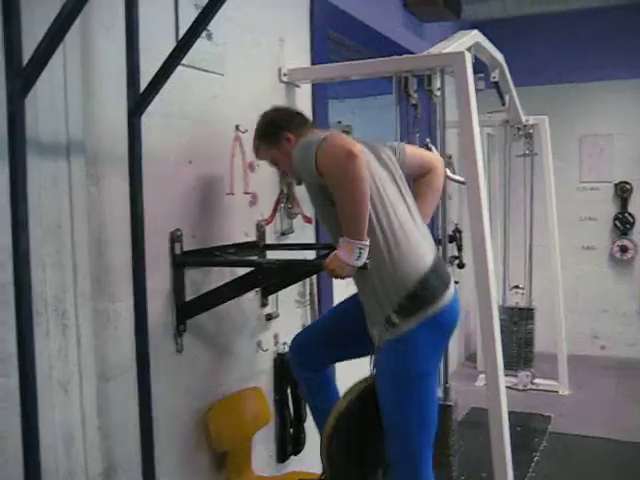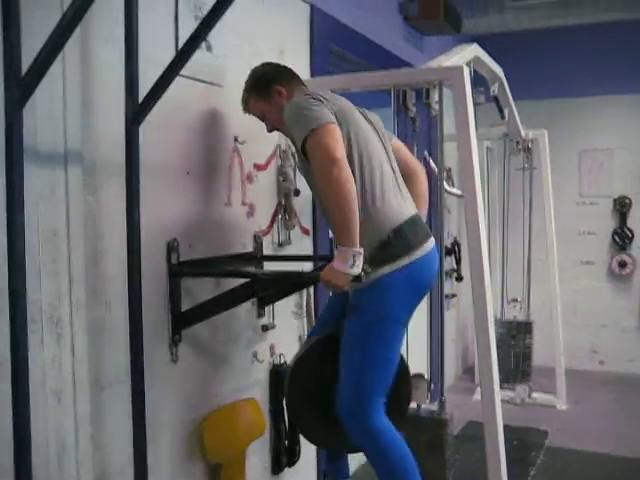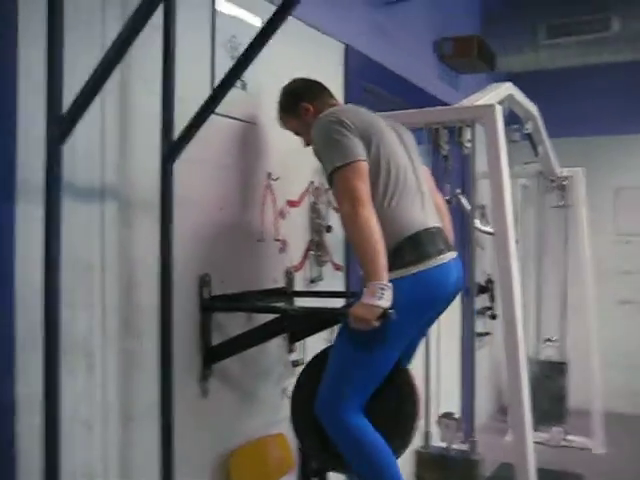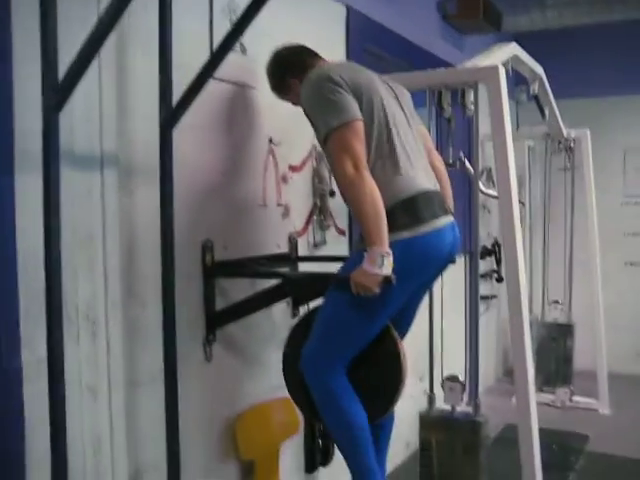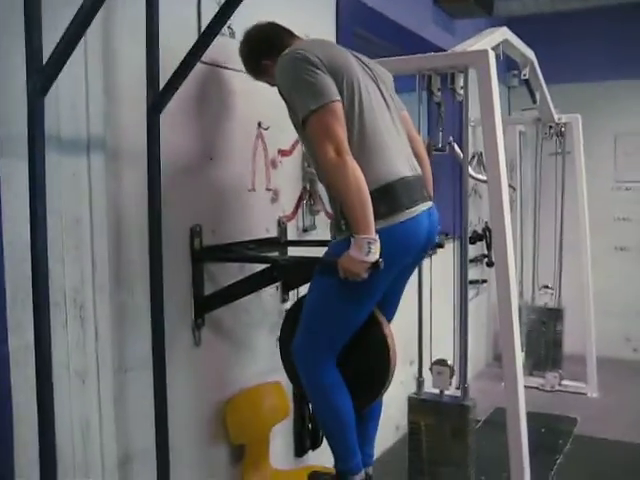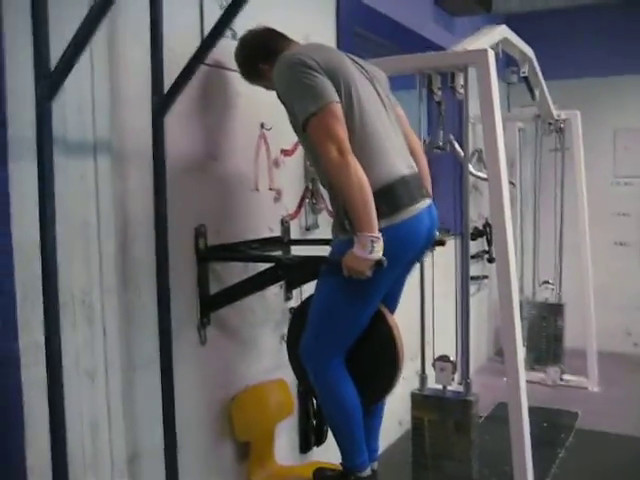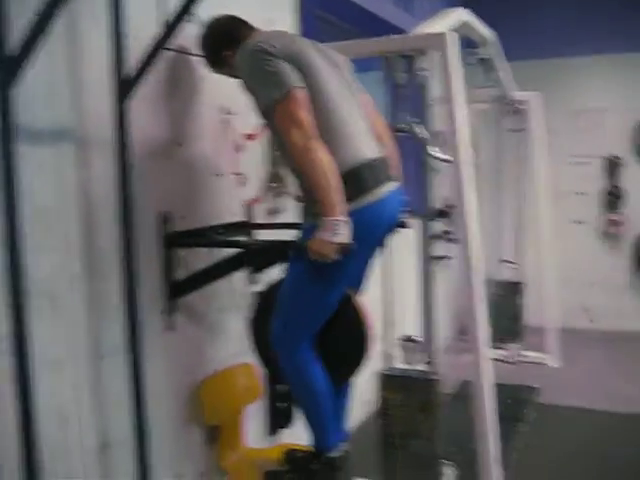
dt=0.3s
person 1, frame 1
left shoulder: (311, 149)
right shoulder: (377, 148)
left elbow: (348, 156)
right elbow: (433, 165)
left wrist: (353, 246)
left hip: (413, 313)
right hip: (398, 296)
right knee: (305, 352)
person 1, frame 2
left shoulder: (304, 105)
right shoulder: (349, 111)
left elbow: (334, 166)
right elbow: (416, 172)
left wrist: (347, 255)
left hip: (391, 264)
right hip: (411, 252)
left knee: (359, 409)
person 1, frame 3
left shoulder: (332, 122)
right shoulder: (384, 126)
left elbow: (357, 207)
right elbow: (436, 202)
left wrist: (375, 292)
left hip: (411, 272)
right hip: (443, 265)
left knee: (335, 407)
right knee: (366, 396)
person 1, frame 4
left shoulder: (321, 83)
right shoulder: (383, 85)
left elbow: (354, 170)
right elbow: (435, 164)
left wrist: (376, 257)
left hip: (405, 237)
right hip: (439, 230)
left knee: (321, 363)
person 1, frame 5
left shoulder: (296, 62)
right shoulder: (362, 64)
left elbow: (335, 153)
right elbow: (416, 144)
left wrist: (363, 242)
left hip: (383, 225)
right hip: (419, 215)
left knee: (313, 353)
person 1, frame 6
left shoulder: (294, 67)
right shoulder: (356, 65)
left elbow: (339, 154)
right elbow: (412, 141)
left wrist: (366, 240)
left hip: (384, 225)
right hip: (418, 214)
left knee: (320, 354)
person 1, frame 7
left shoulder: (256, 53)
right shoulder: (318, 50)
left elbow: (304, 139)
right elbow: (376, 124)
left wrist: (331, 224)
left hip: (352, 208)
right hip: (383, 195)
left knee: (290, 337)
right knee: (329, 328)
